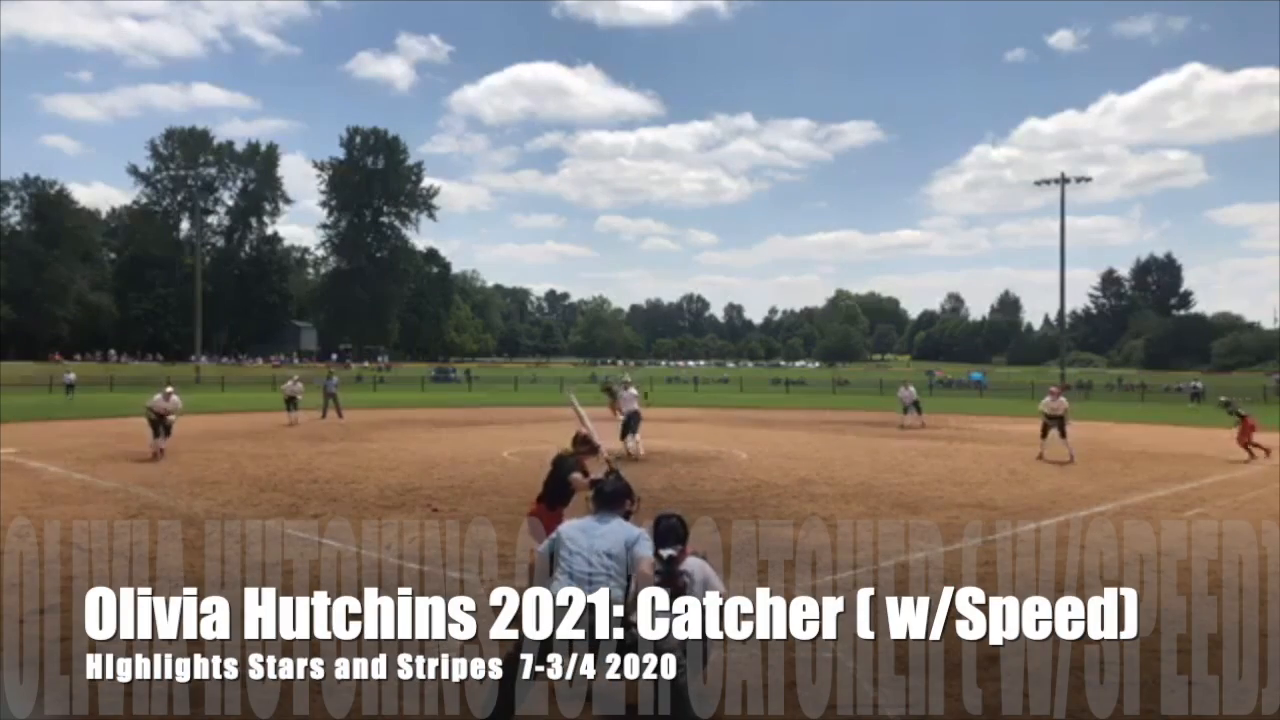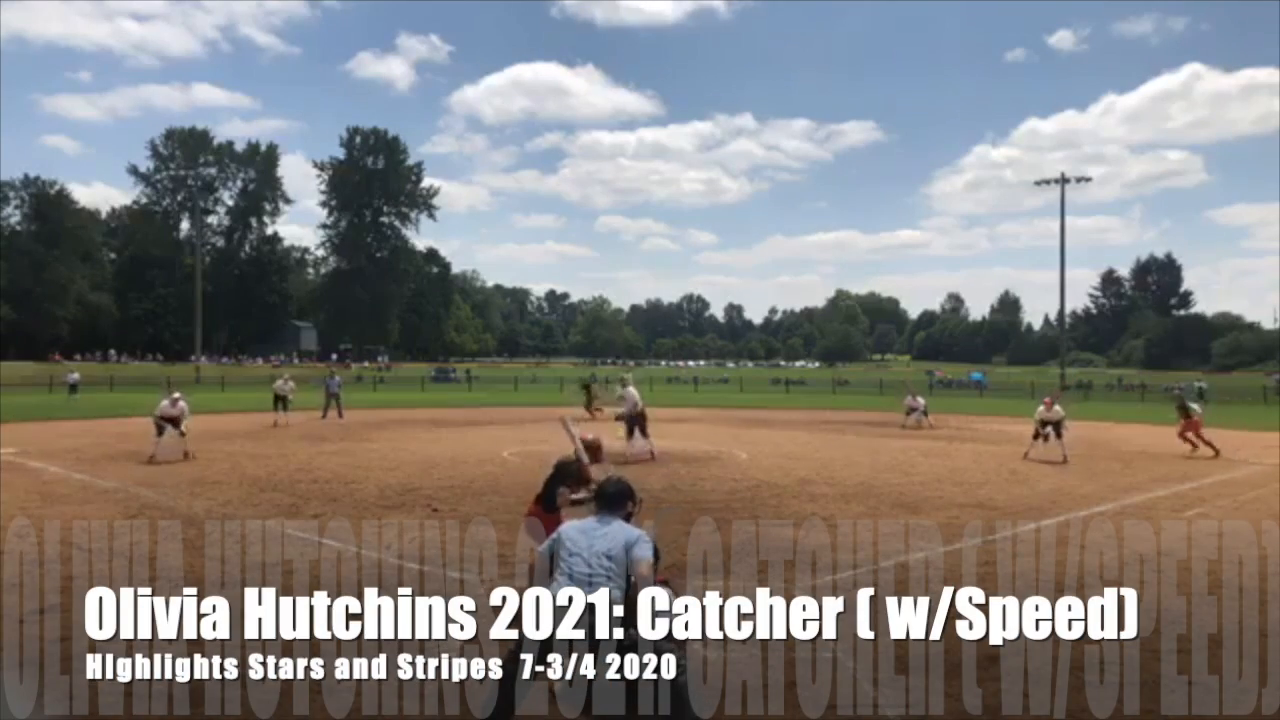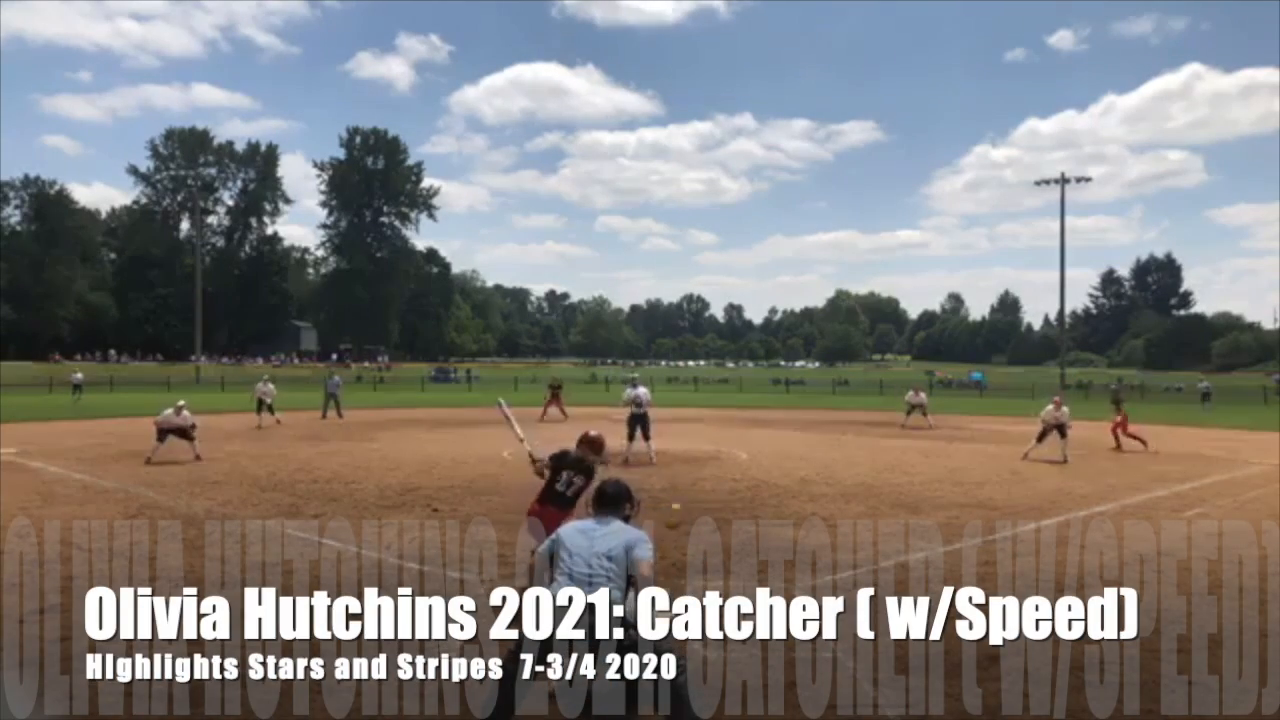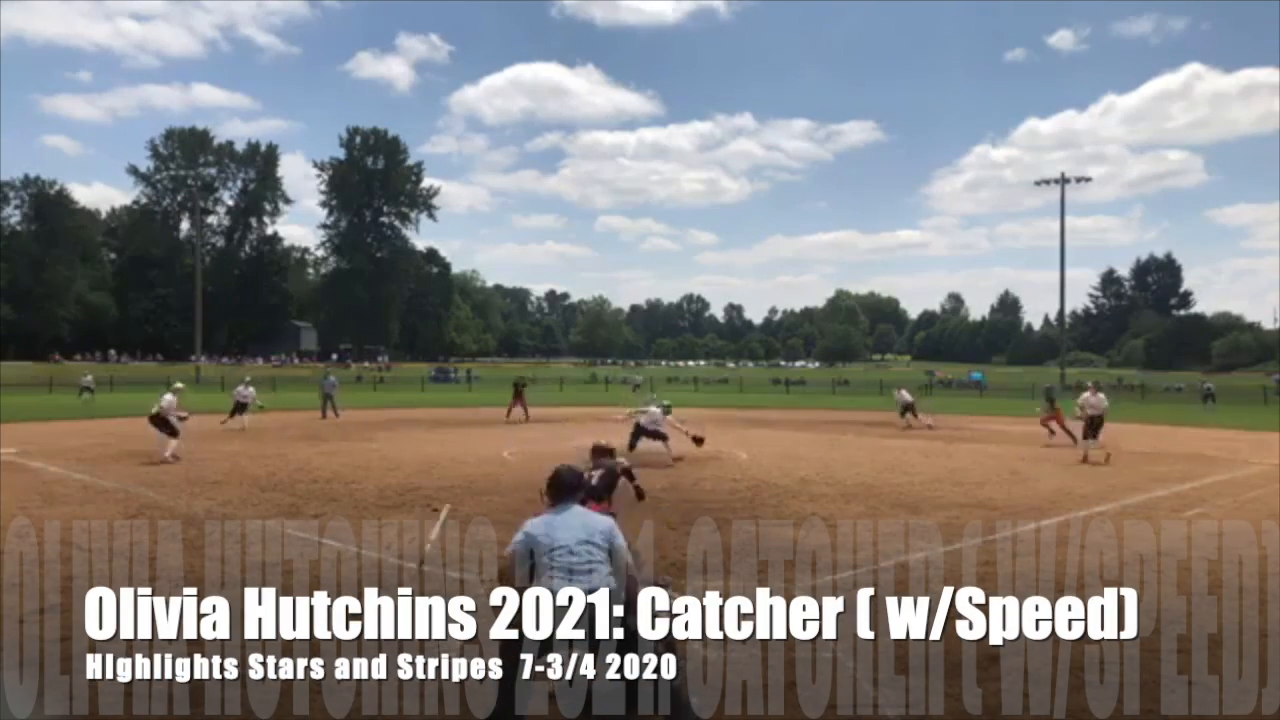
dt=0.4s
person 1, frame 1
left shoulder: (566, 528)
right shoulder: (635, 534)
left elbow: (537, 565)
right elbow: (644, 573)
left hip: (558, 616)
left knee: (515, 663)
person 1, frame 2
left shoulder: (567, 528)
right shoulder: (636, 536)
left elbow: (537, 567)
right elbow: (647, 578)
left hip: (558, 619)
left knee: (514, 663)
person 1, frame 3
left shoulder: (565, 530)
right shoulder: (635, 536)
left elbow: (536, 565)
right elbow: (644, 576)
left hip: (557, 620)
left knee: (514, 665)
right knee: (671, 666)
person 1, frame 4
left shoulder: (533, 526)
right shoulder: (603, 523)
left elbow: (509, 562)
right elbow: (628, 568)
right wrist: (630, 605)
left knee: (511, 660)
